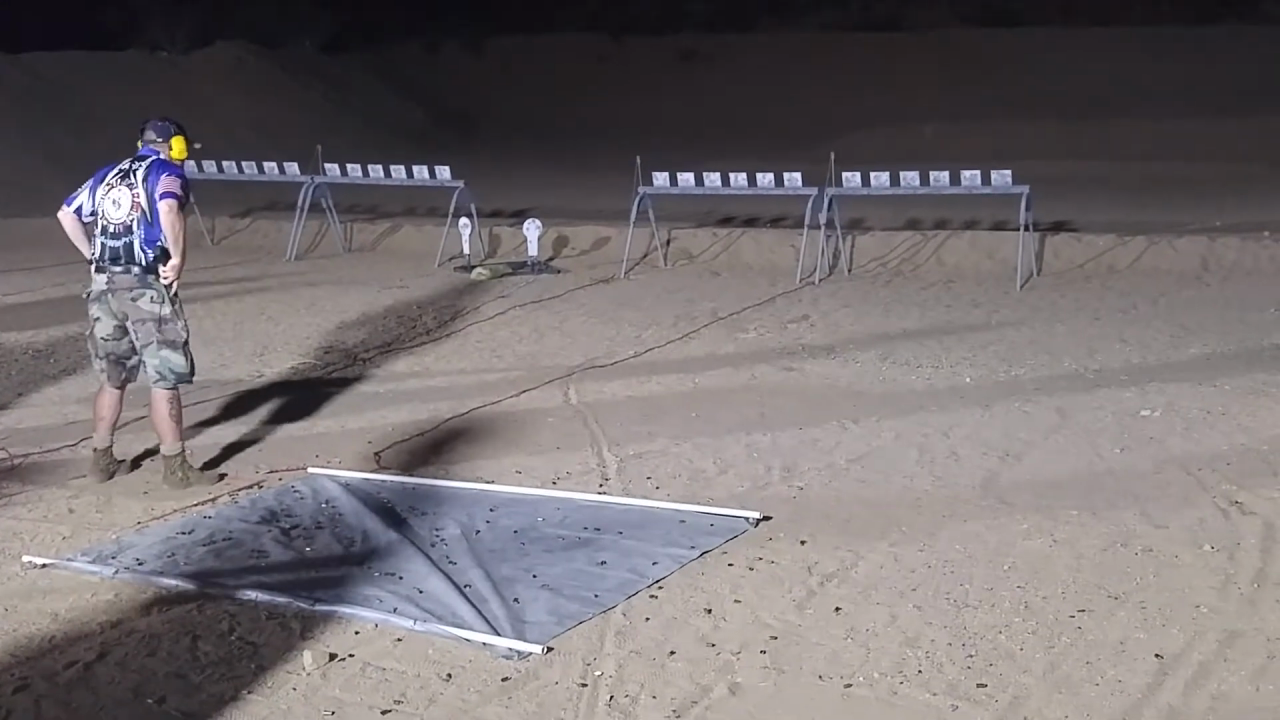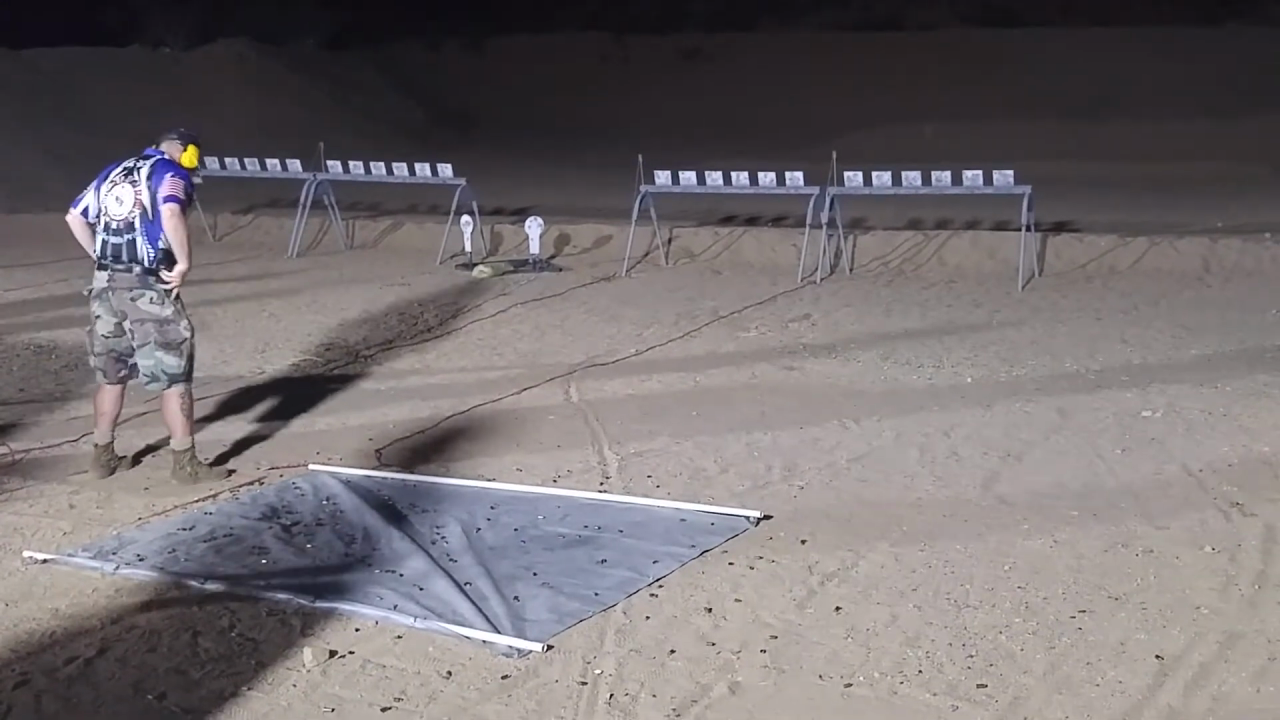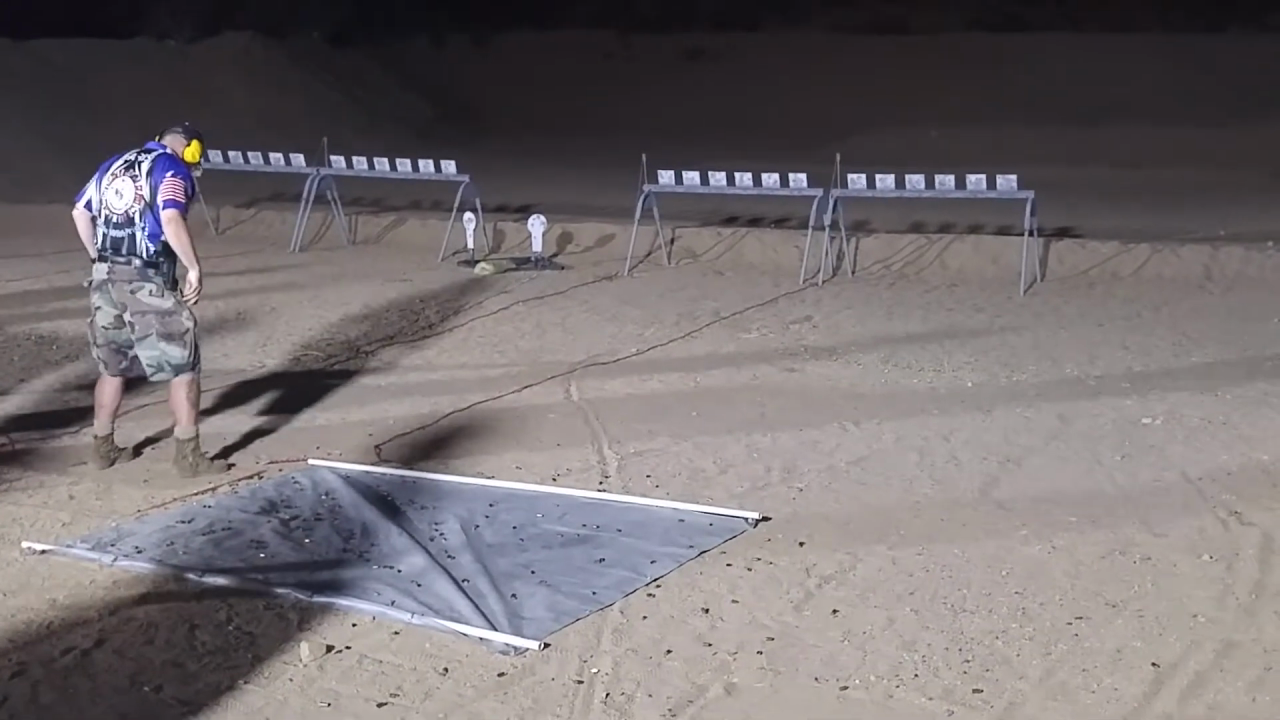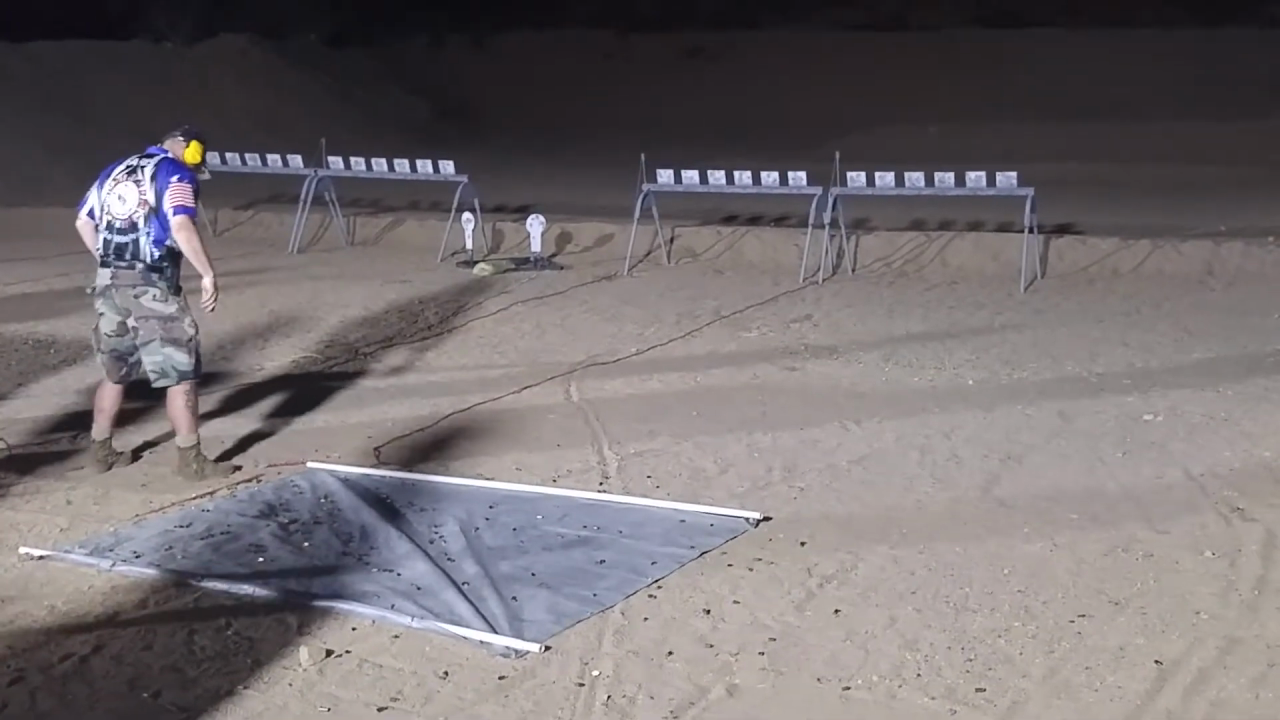
dt=0.5s
person 1, frame 1
left shoulder: (109, 174)
right shoulder: (168, 172)
left elbow: (67, 213)
right elbow: (168, 210)
left wrist: (93, 257)
right wrist: (178, 259)
left hip: (105, 284)
right hip: (147, 286)
left knee: (113, 378)
right knee: (167, 378)
left ankle: (102, 460)
right ankle: (176, 468)
person 1, frame 2
left shoulder: (114, 172)
right shoulder: (173, 172)
left elbow: (75, 217)
right elbow: (171, 213)
right wrist: (183, 263)
left hip: (106, 282)
right hip: (148, 285)
left knee: (112, 373)
right knee: (174, 374)
left ankle: (103, 455)
right ankle: (185, 462)
person 1, frame 3
left shoulder: (114, 164)
right shoulder: (174, 169)
left elbow: (80, 212)
right elbow: (170, 220)
left wrist: (98, 258)
right wrist: (194, 268)
left hip: (106, 276)
right hip: (147, 279)
left knee: (113, 365)
right knee: (182, 365)
left ankle: (103, 447)
right ankle: (189, 454)
person 1, frame 4
left shoulder: (115, 170)
right shoulder: (177, 173)
left elbow: (84, 221)
right elbow: (181, 227)
right wrist: (208, 274)
left hip: (109, 282)
right hip: (151, 285)
left knee: (114, 371)
right knee: (180, 372)
left ankle: (101, 452)
right ankle: (192, 460)
